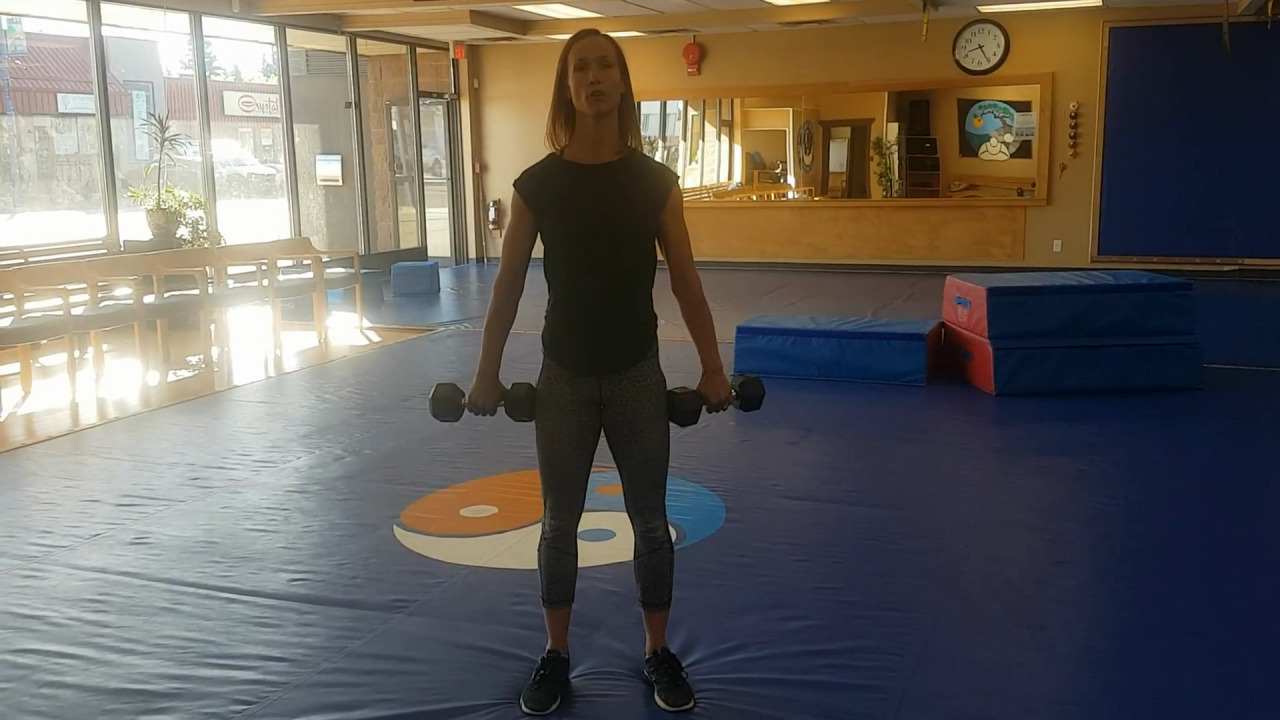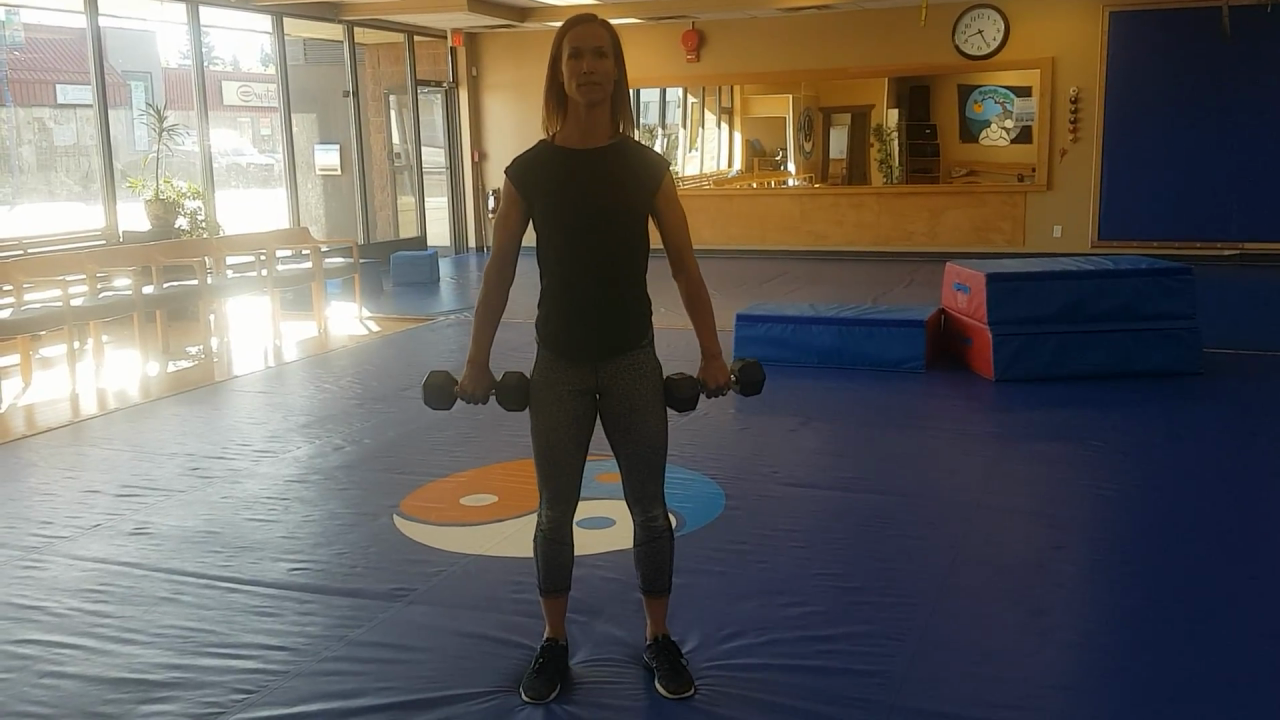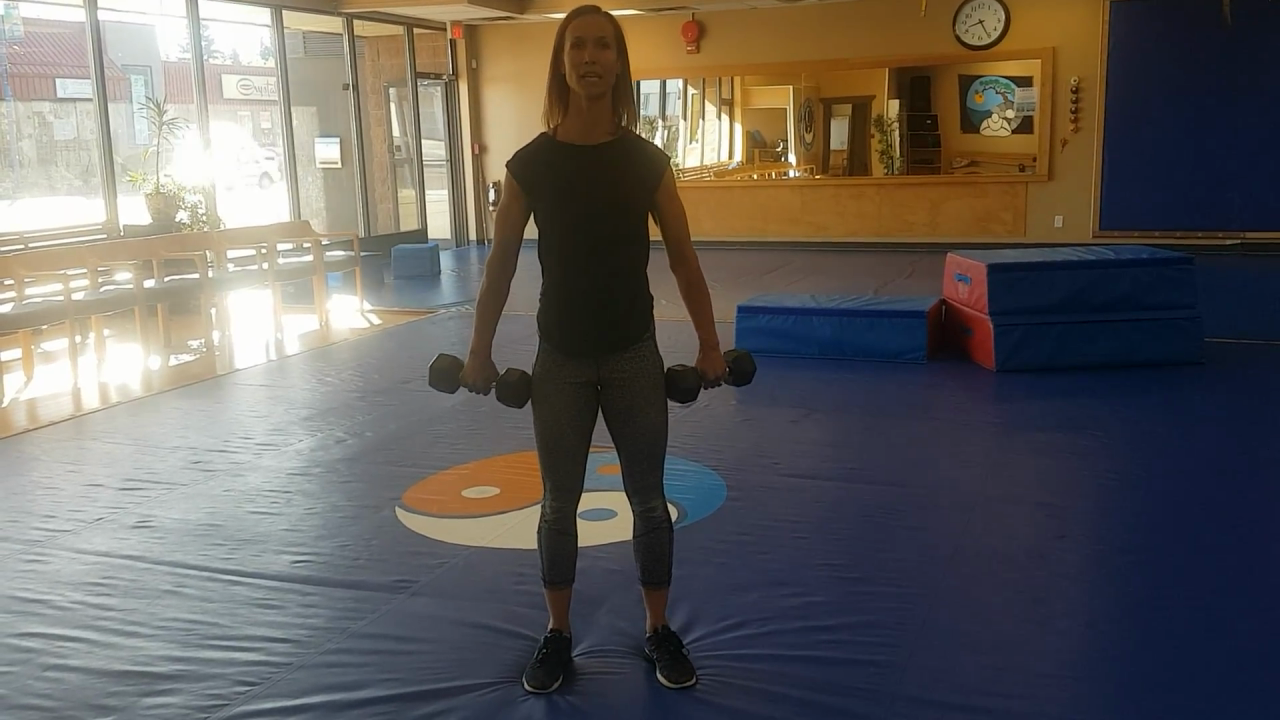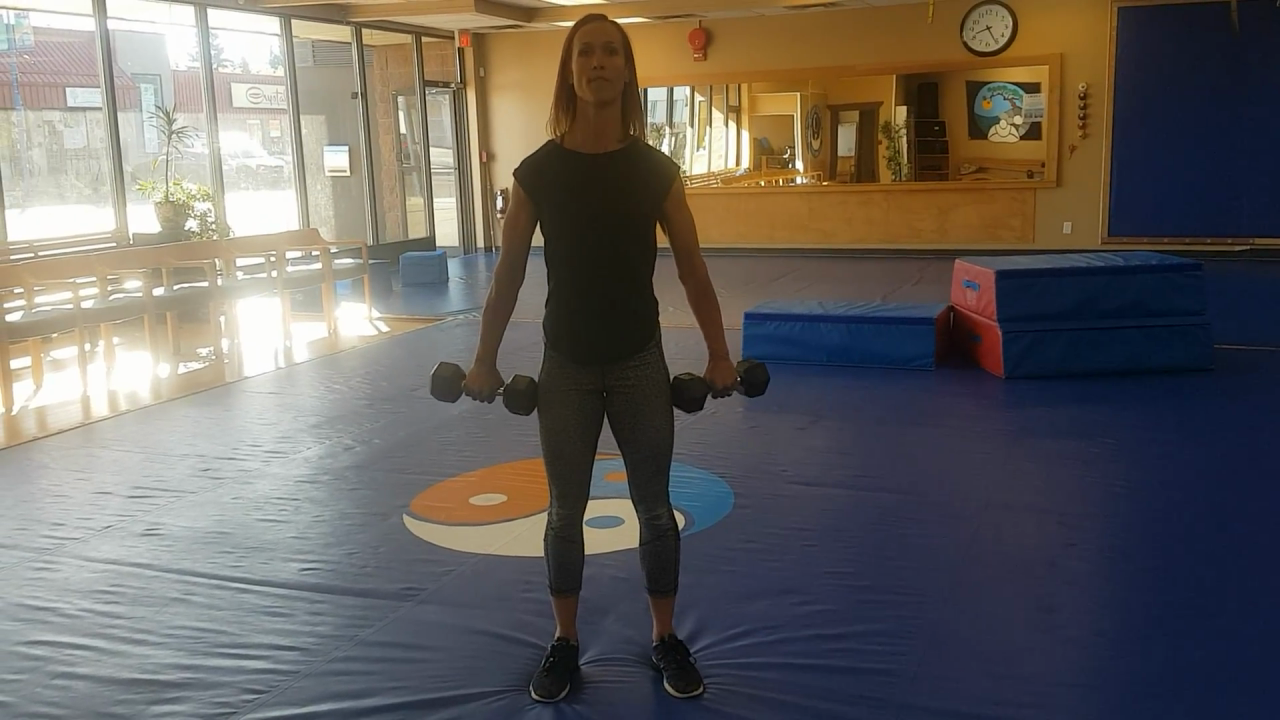
dt=1s
person 1, frame 1
left shoulder: (655, 180)
right shoulder: (537, 182)
left elbow: (685, 280)
right elbow: (508, 282)
left wrist: (712, 367)
right wrist: (487, 372)
left hip: (636, 374)
right hip: (564, 377)
left knee: (650, 519)
right knee: (560, 520)
left ankle: (658, 653)
right ankle: (555, 656)
person 1, frame 2
left shoulder: (646, 167)
right shoulder: (529, 170)
left elbow: (684, 264)
right elbow: (498, 271)
left wrist: (712, 353)
right wrist: (477, 361)
left hip: (632, 361)
right hip: (558, 365)
left knee: (649, 507)
right knee: (555, 510)
left ankle: (659, 640)
right ankle: (554, 644)
person 1, frame 3
left shoulder: (646, 161)
right shoulder: (530, 163)
left elbow: (683, 257)
right elbow: (500, 263)
left wrist: (709, 344)
right wrist: (480, 352)
left hip: (634, 356)
right hip: (560, 360)
left knee: (648, 500)
right knee: (559, 503)
left ankle: (659, 631)
right ankle: (557, 635)
person 1, frame 4
left shoulder: (656, 170)
right shoulder: (537, 171)
left elbow: (692, 267)
right elbow: (508, 271)
left wrist: (719, 354)
right wrist: (484, 359)
left hip: (639, 363)
right hip: (566, 366)
left knee: (654, 507)
right knee: (565, 510)
left ankle: (666, 640)
right ankle: (564, 644)
